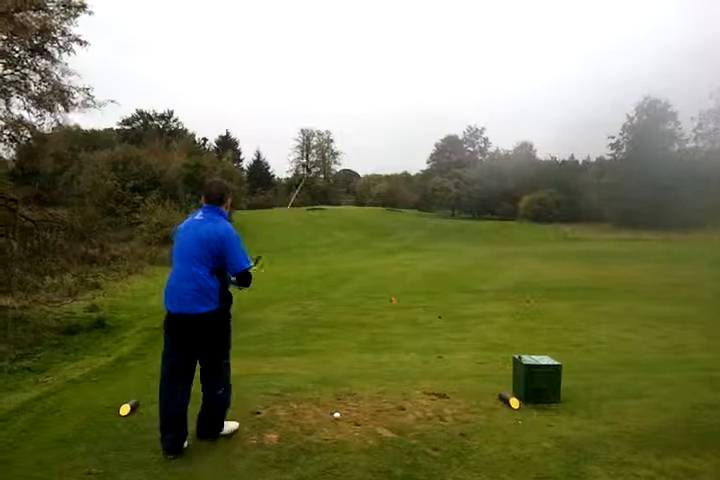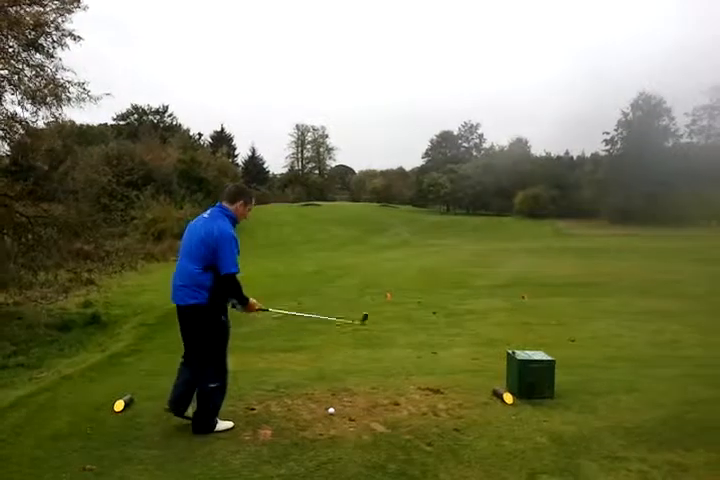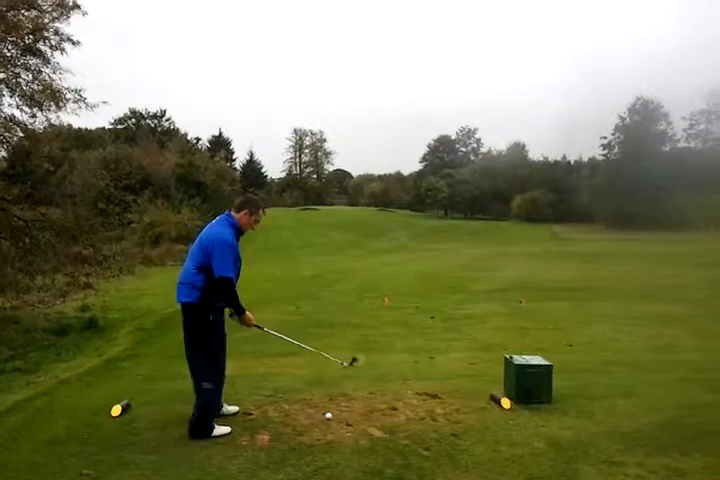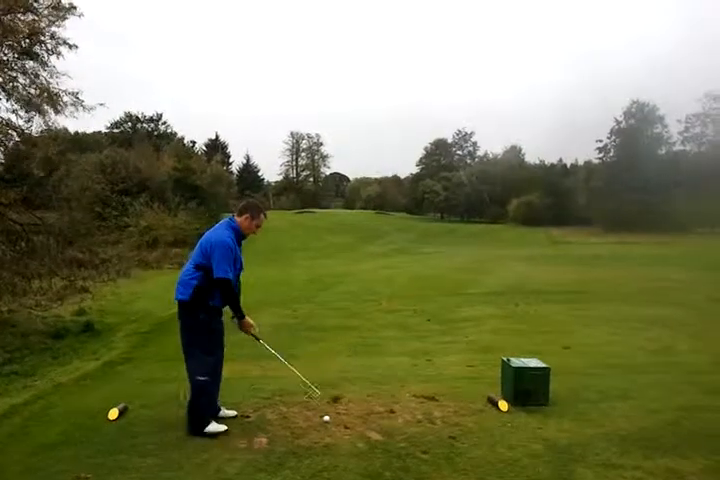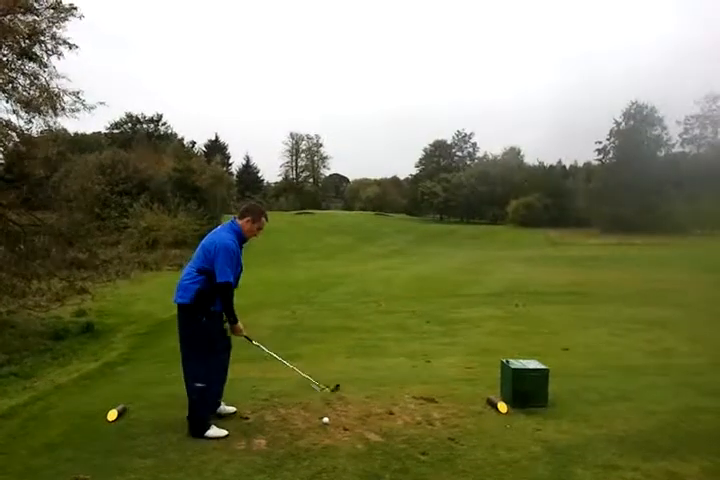
dt=0.4s
person 1, frame 1
left shoulder: (184, 226)
right shoulder: (225, 231)
right elbow: (242, 277)
right wrist: (243, 277)
left hip: (177, 309)
right hip: (209, 311)
left knee: (175, 375)
right knee: (215, 372)
left ankle: (172, 439)
right ankle: (210, 426)
person 1, frame 2
left shoulder: (202, 220)
right shoulder: (224, 231)
right elbow: (228, 279)
left wrist: (233, 298)
right wrist: (245, 301)
left hip: (186, 297)
right hip: (205, 303)
left knee: (194, 355)
right knee: (213, 362)
left ankle: (178, 402)
right ankle: (205, 421)
person 1, frame 3
left shoulder: (222, 227)
right shoulder: (224, 237)
right elbow: (223, 282)
left wrist: (234, 308)
right wrist: (241, 311)
left hip: (202, 301)
right hip: (201, 304)
left knee: (213, 357)
right knee: (208, 362)
left ankle: (212, 404)
right ankle: (202, 425)
person 1, frame 4
left shoulder: (229, 234)
right shoulder: (224, 240)
left elbow: (230, 280)
right elbow: (224, 283)
left wrist: (238, 313)
right wrist: (241, 316)
left hip: (206, 302)
right hip: (196, 303)
left knee: (212, 356)
right knee: (205, 359)
left ankle: (210, 407)
right ankle: (199, 420)
person 1, frame 5
left shoulder: (229, 235)
right shoulder: (226, 242)
left elbow: (224, 284)
right elbow: (223, 286)
left wrist: (229, 317)
right wrist: (233, 321)
left hip: (206, 304)
right hip: (196, 306)
left knee: (220, 351)
right knee: (202, 361)
left ankle: (211, 403)
right ankle: (199, 423)
